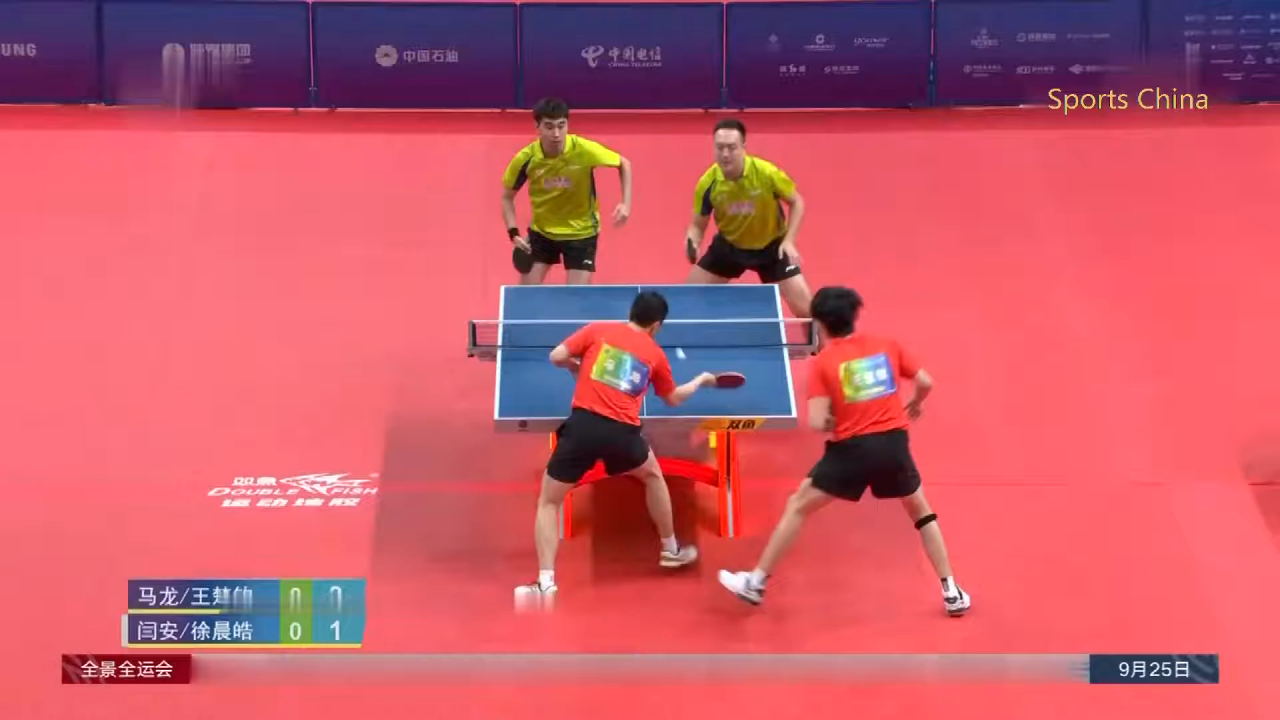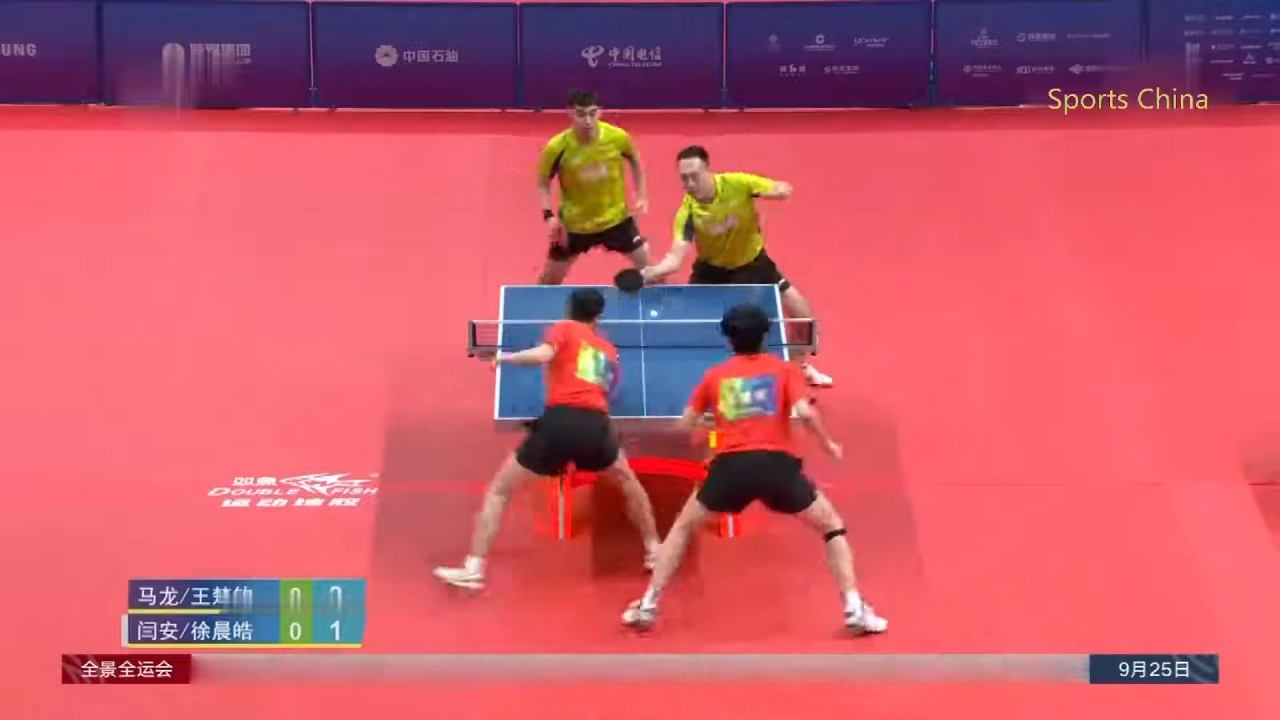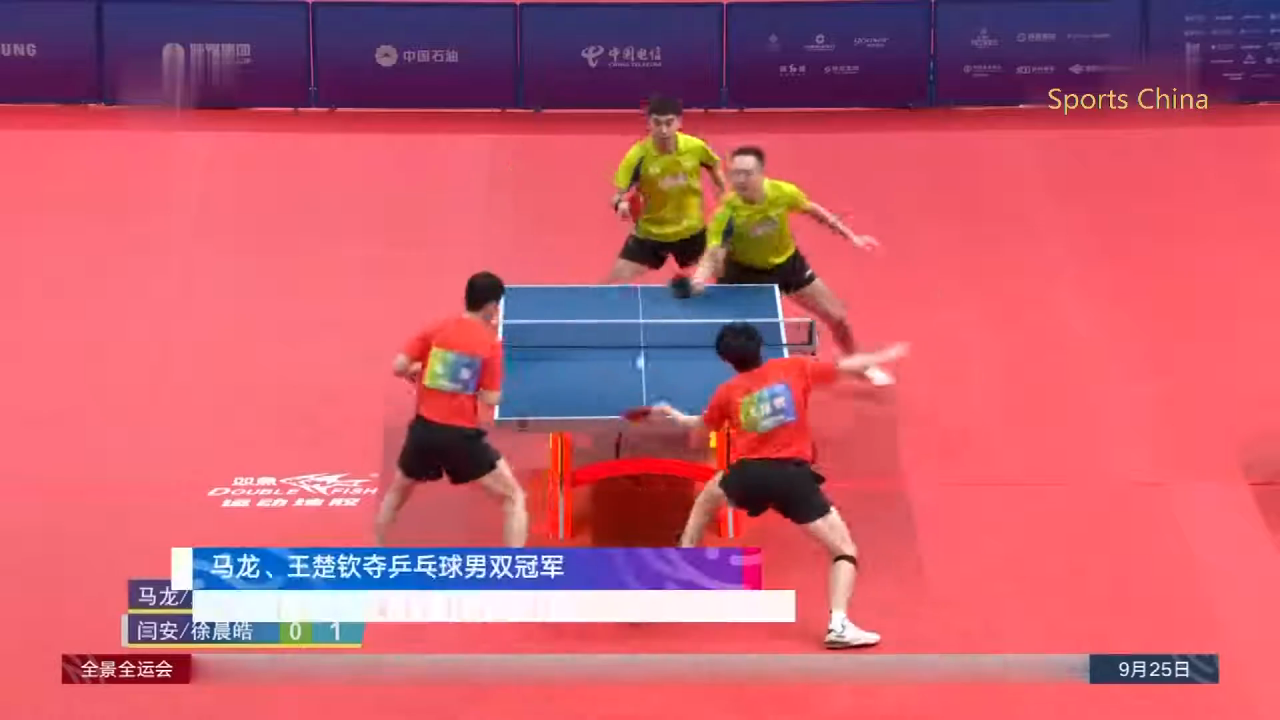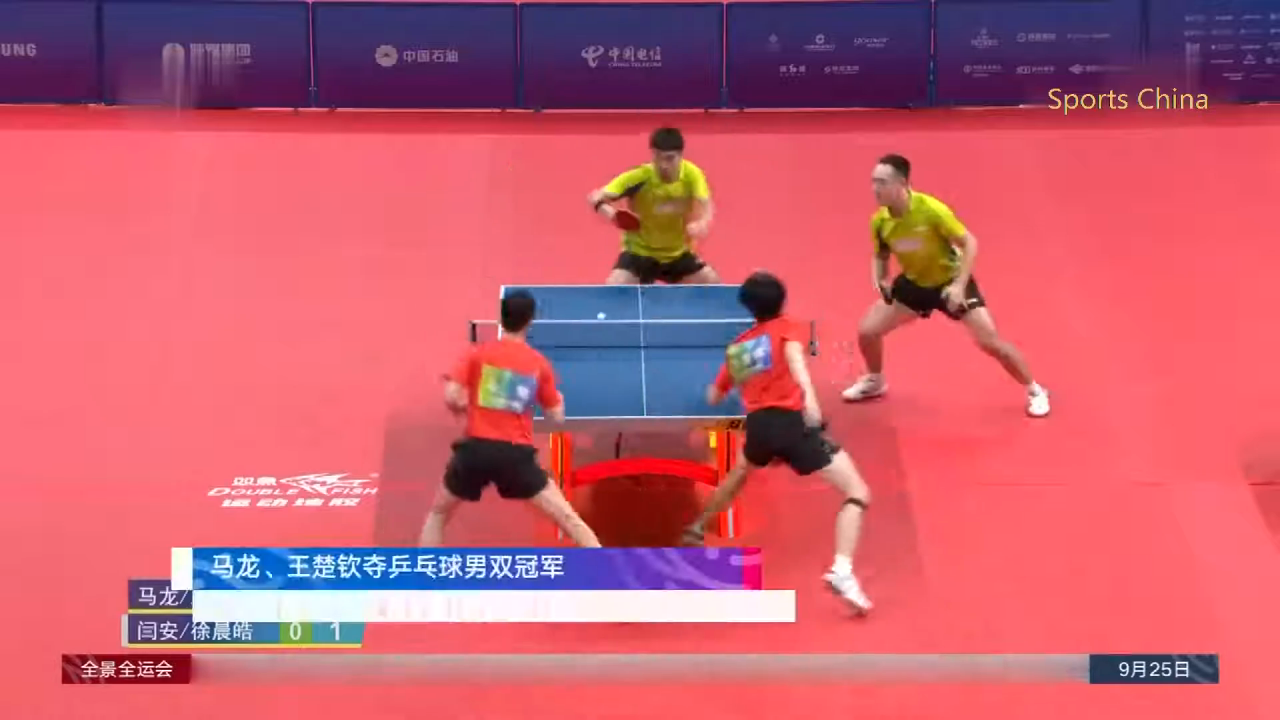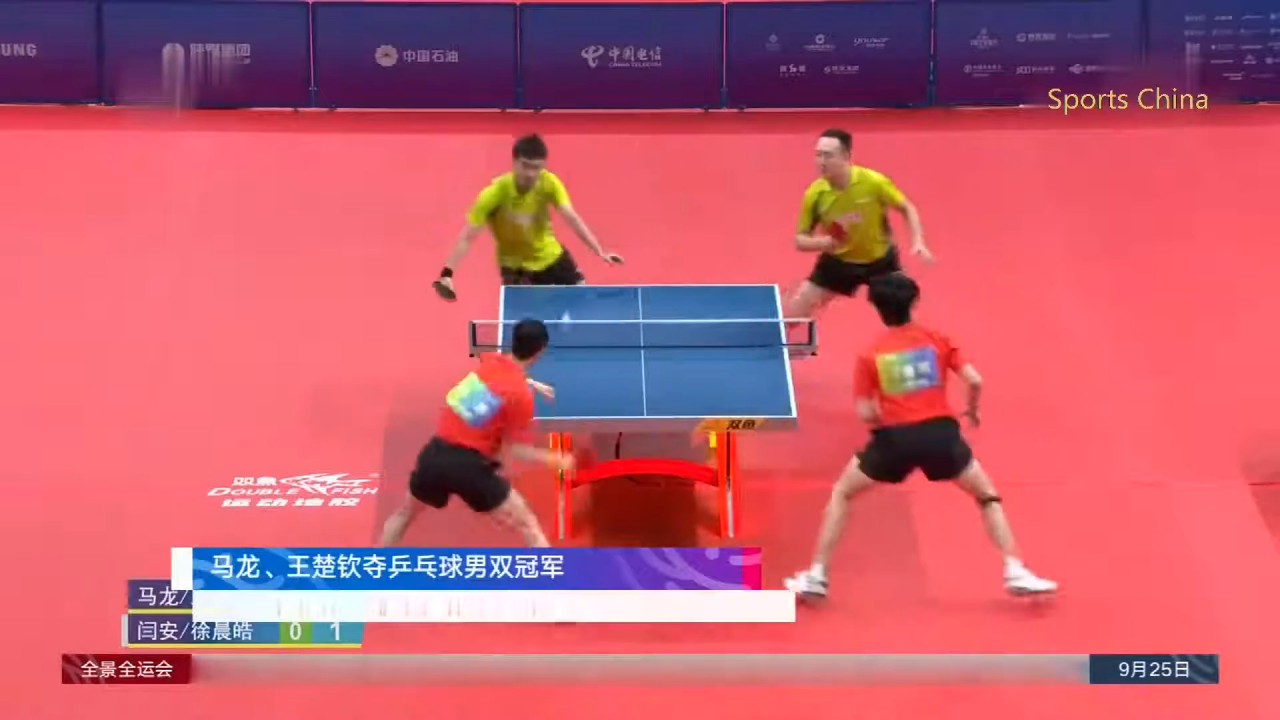
dt=0.5s
person 1, frame 1
left shoulder: (824, 361)
right shoulder: (886, 346)
left elbow: (816, 420)
right elbow: (925, 383)
right wrist: (914, 406)
left hip: (852, 449)
right hip: (894, 445)
left knee: (797, 508)
right knee: (921, 511)
left ankle: (755, 583)
right ankle: (952, 592)
person 1, frame 2
left shoulder: (715, 375)
right shoulder: (783, 370)
left elbow: (687, 422)
right elbow: (805, 412)
right wrist: (828, 443)
left hip: (731, 466)
right hip: (776, 465)
left knee: (683, 527)
right knee: (831, 526)
left ankle: (647, 605)
right ankle: (854, 609)
person 1, frame 3
left shoulder: (729, 391)
right shoulder: (794, 369)
left elbow: (701, 425)
right elbow: (850, 365)
left wrist: (672, 415)
right wrist: (888, 356)
left hip: (749, 474)
right hip: (793, 475)
left knee: (708, 496)
right knee: (845, 551)
right ankle: (839, 625)
person 1, frame 4
left shoulder: (736, 346)
right shoulder: (788, 327)
left elbow: (713, 398)
right elbow: (793, 356)
right wrist: (811, 395)
left hip: (757, 424)
right hip: (791, 421)
left knee: (741, 472)
right knee: (857, 492)
left ankle: (697, 530)
right ankle: (842, 570)
person 1, frame 5
left shoulder: (870, 354)
right shoulder: (936, 339)
left elbow: (865, 412)
right elbow: (974, 381)
right wrist: (973, 410)
left hip: (897, 439)
right hip: (940, 432)
left knee: (842, 492)
right knee: (986, 495)
left ankle: (815, 575)
right ankle: (1015, 572)
person 2, frame 1
left shoulder: (598, 330)
right shoulder: (655, 354)
left elbow: (557, 356)
right elbow: (674, 398)
left wrist: (578, 365)
right wrist: (701, 380)
left hip: (583, 426)
right hip: (622, 432)
left knee: (548, 503)
right knee: (652, 475)
left ankle: (545, 583)
right ankle: (671, 549)
person 2, frame 2
left shoulder: (564, 330)
right shoulder: (608, 350)
left elbow: (543, 355)
left wrist: (507, 358)
left hip: (560, 421)
right hip: (595, 426)
left knee: (498, 490)
right knee: (627, 480)
left ankle: (472, 568)
right ankle: (654, 550)
person 2, frame 3
left shoulder: (434, 331)
right shoulder: (491, 345)
left elbow: (399, 368)
right elbow: (490, 399)
left hip: (424, 431)
right hip: (461, 437)
left knee: (396, 494)
right knee: (514, 498)
person 2, frame 4
left shoulder: (477, 354)
right shoulder: (540, 365)
left elbow: (451, 398)
right elbow: (557, 416)
left wrist: (462, 407)
right wrist: (558, 398)
left hip: (476, 451)
right hip: (516, 455)
left knee: (438, 513)
right knee: (567, 519)
person 2, frame 5
left shoulder: (490, 363)
right shoulder: (522, 396)
right elbow: (513, 450)
left wrist: (531, 384)
right wrist: (554, 460)
left hip: (437, 455)
left knee: (406, 514)
right knee: (525, 525)
person 3, frame 1
left shoulder: (767, 174)
right shoulder: (708, 183)
left elbow: (797, 202)
right elbow: (698, 223)
left wrist: (789, 240)
right wrist: (692, 242)
left hip: (770, 245)
right hip: (729, 245)
left knee: (805, 310)
person 3, frame 2
left shoulder: (736, 183)
right shoulder: (687, 212)
left elbow: (782, 188)
right elbow: (676, 257)
left wrist: (778, 192)
right wrist: (656, 271)
left hip: (753, 262)
right hip: (711, 269)
left knee: (801, 313)
left ankle: (802, 367)
person 3, frame 3
left shoulder: (784, 192)
right shoulder: (726, 211)
left elbow: (815, 210)
right elbow: (712, 258)
left wrist: (850, 236)
right wrist: (700, 279)
left hip: (786, 263)
right hip: (745, 268)
left knee: (836, 316)
person 3, frame 4
left shoulder: (931, 210)
right shoulder: (879, 221)
left elbow: (969, 243)
right elbow: (881, 256)
left wrist: (959, 283)
right wrist: (880, 280)
left hip: (950, 283)
right hip: (912, 282)
left knee: (991, 342)
right knee: (866, 332)
left ankle: (1033, 390)
right ankle: (874, 381)
person 3, frame 5
left shoulder: (873, 182)
right shoulder: (814, 195)
left elbow: (907, 208)
right elbow: (801, 240)
left wrist: (918, 242)
right wrist: (823, 242)
left hip: (880, 260)
right hip: (837, 262)
right knee: (791, 316)
person 4, frame 1
left shoulder: (586, 150)
right shoulder: (525, 159)
left elbow: (624, 165)
right elbow: (507, 197)
left wrist: (625, 202)
right wrist: (514, 233)
left hip: (582, 231)
right hip: (542, 230)
person 4, frame 2
left shoulder: (618, 137)
right shoulder: (557, 148)
left elbow: (634, 161)
right elbow: (543, 183)
left wrist: (641, 196)
right wrist: (548, 215)
left hip: (616, 218)
right hip: (573, 223)
right knee: (550, 280)
person 4, frame 3
left shoulder: (696, 147)
right shoulder: (638, 156)
left elbow: (715, 169)
right elbow: (618, 193)
right wrist: (620, 204)
left hip: (690, 231)
right hip: (648, 233)
person 4, frame 4
left shoulder: (691, 174)
right shoulder: (639, 178)
left elbow: (707, 206)
right elbow: (595, 196)
left wrist: (702, 224)
right wrist: (603, 207)
left hip: (677, 253)
right hip: (638, 253)
person 4, frame 5
left shoulder: (548, 183)
right shoulder: (493, 195)
left elbow: (571, 217)
right elbow: (466, 238)
left wrist: (600, 252)
right wrist: (447, 273)
left hip: (552, 257)
right hip: (516, 268)
